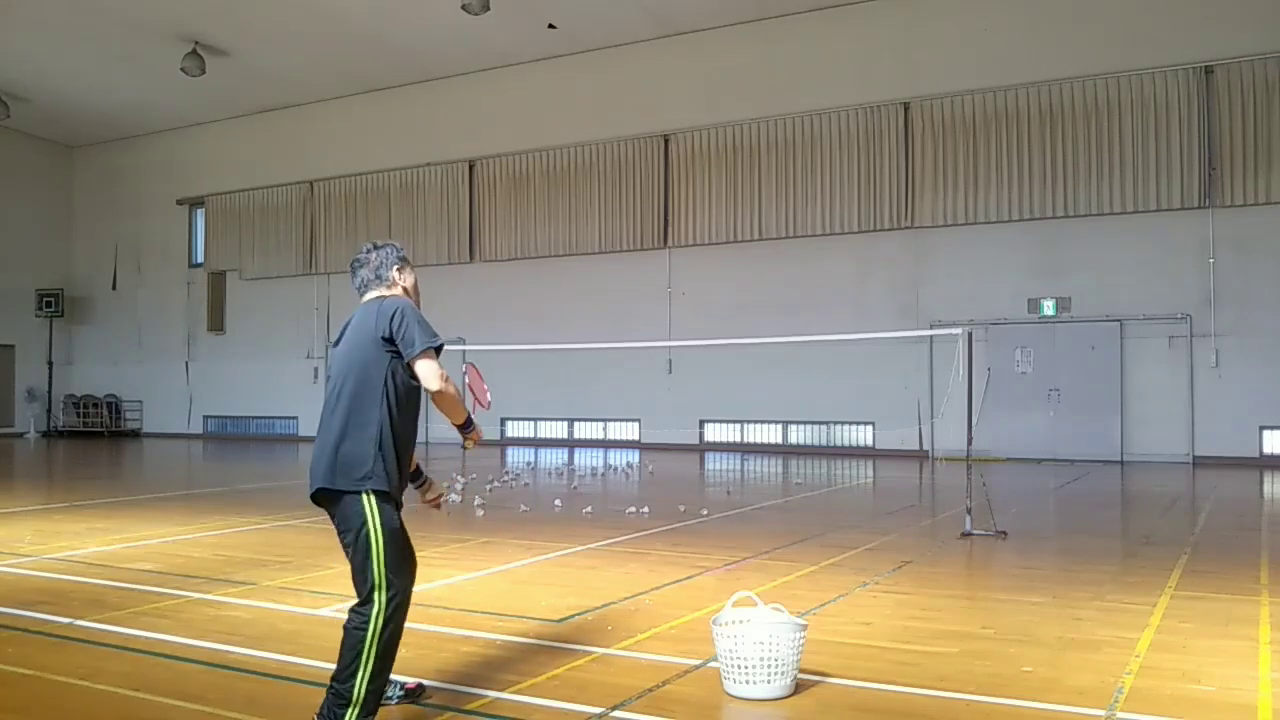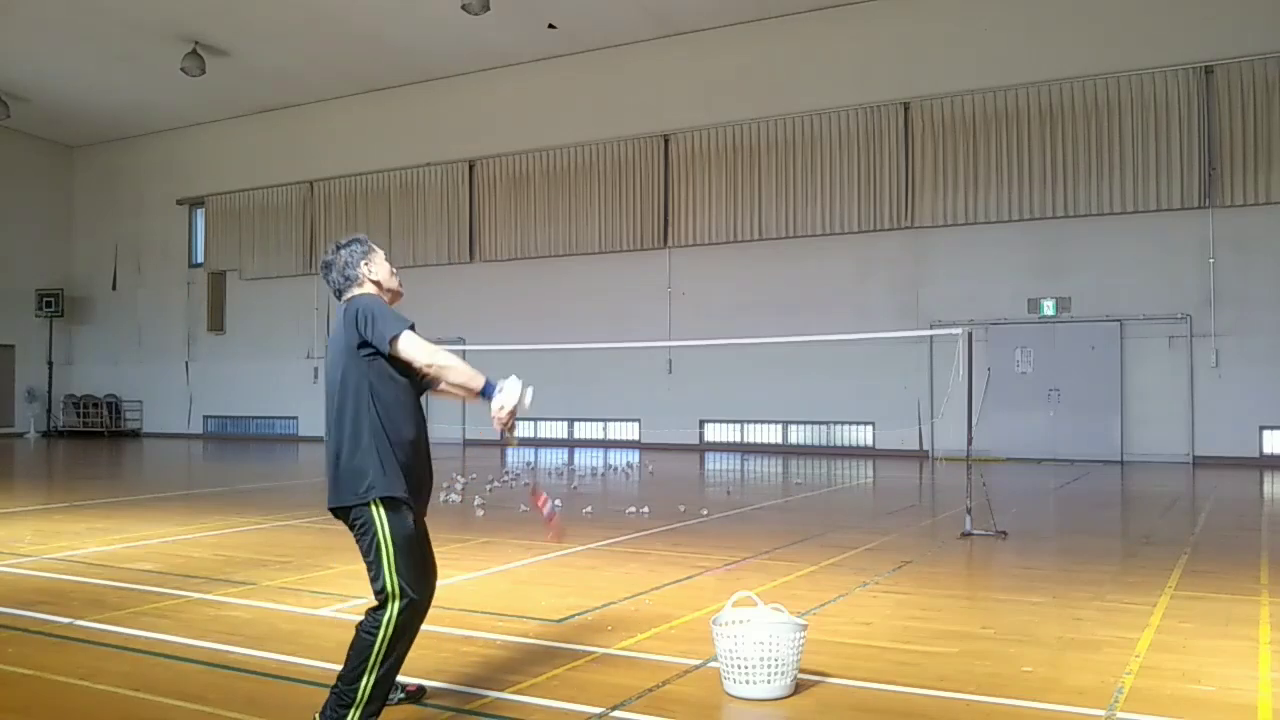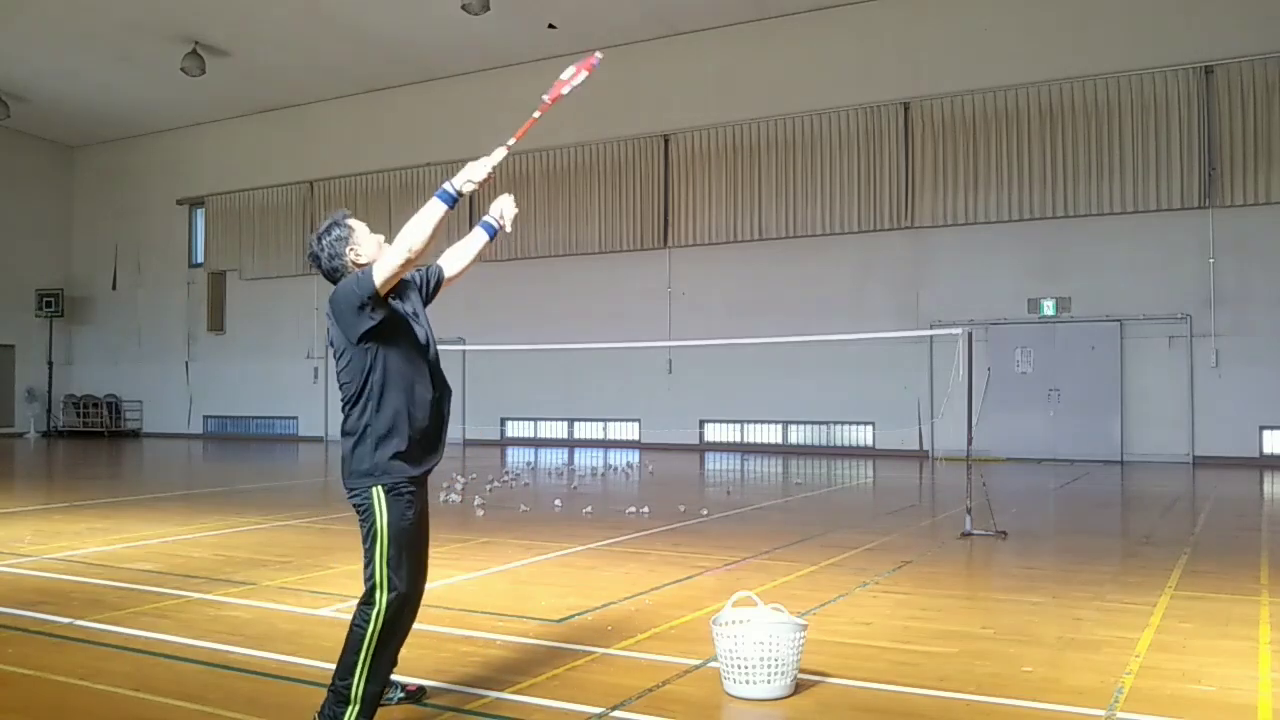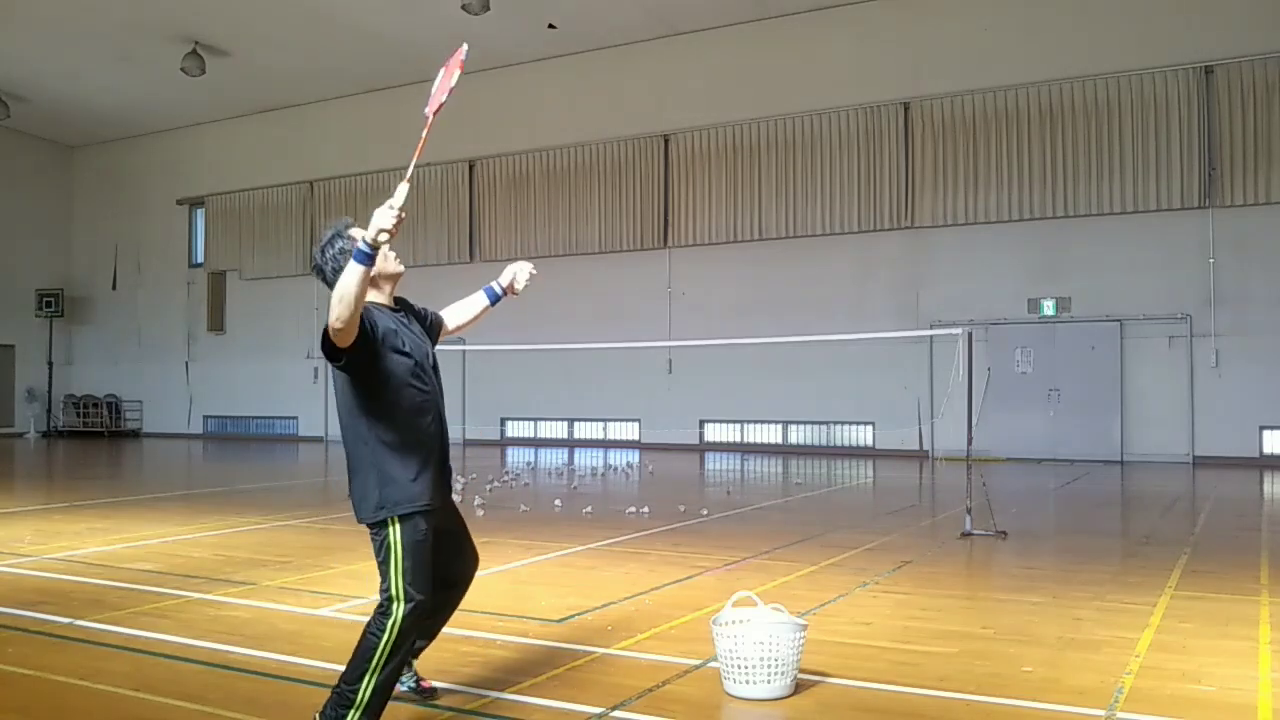
dt=0.3s
person 1, frame 1
left shoulder: (359, 326)
right shoulder: (396, 310)
right elbow: (434, 383)
left wrist: (415, 475)
right wrist: (467, 423)
left hip: (349, 475)
right hip: (358, 478)
left knee: (396, 577)
right knee: (385, 592)
left ankle: (375, 681)
person 1, frame 2
left shoulder: (371, 323)
right shoulder: (364, 309)
left elbow: (429, 377)
right elbow: (426, 359)
left wrist: (486, 391)
right wrist: (492, 389)
left hip: (390, 484)
right hip: (372, 486)
left knee: (418, 583)
right knee: (399, 597)
person 1, frame 3
left shoulder: (401, 292)
right shoulder: (354, 295)
left elbow: (445, 265)
right elbow: (402, 256)
left wrist: (491, 225)
right wrist: (452, 190)
left hip: (408, 469)
right hip: (381, 472)
left knee: (407, 585)
right knee: (389, 591)
person 1, frame 4
left shoulder: (404, 313)
right shoulder: (358, 325)
left elbow: (446, 321)
right elbow: (338, 321)
left wrist: (499, 288)
right wrist: (370, 243)
left hip: (428, 485)
right hip: (392, 489)
left knee: (458, 570)
right knee: (405, 602)
left ankle: (397, 666)
